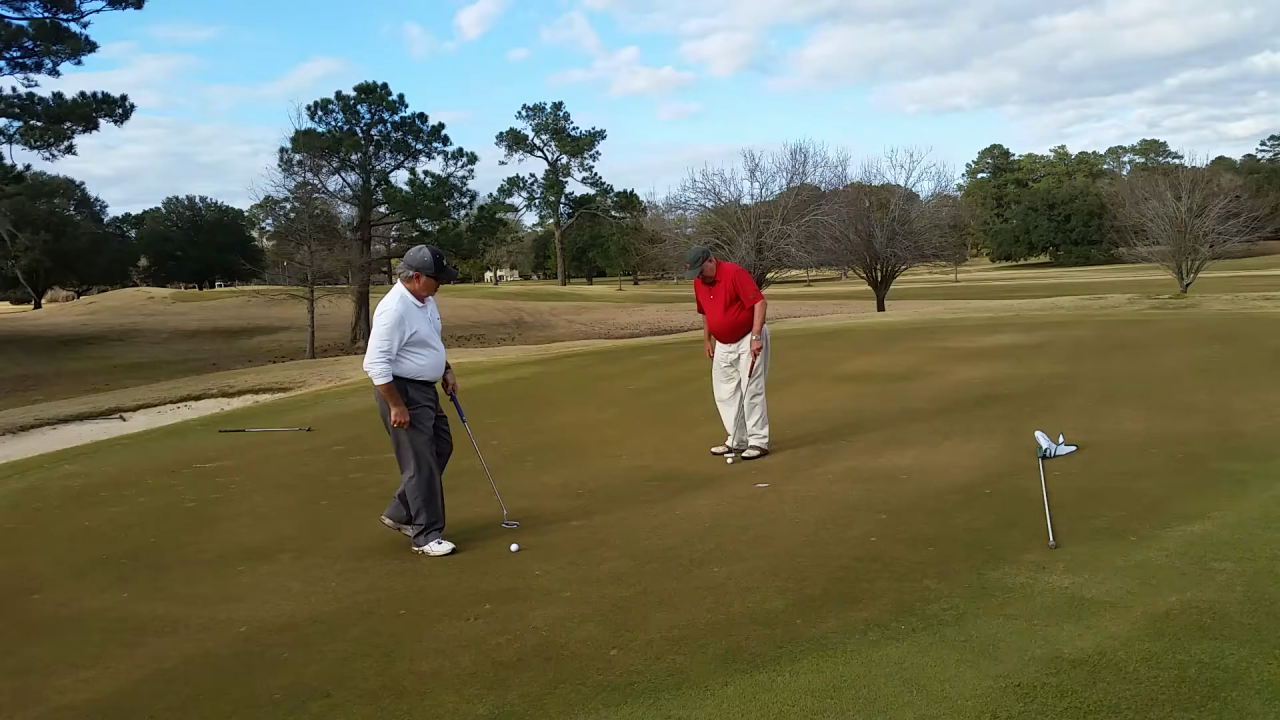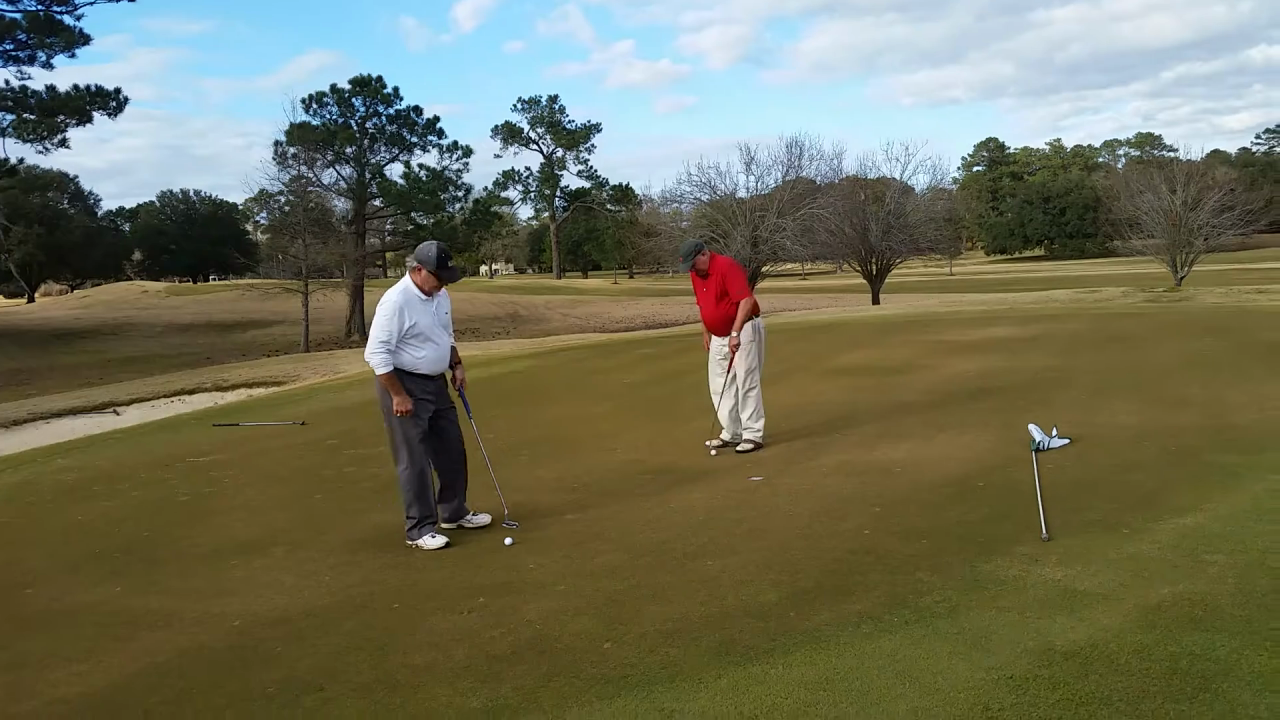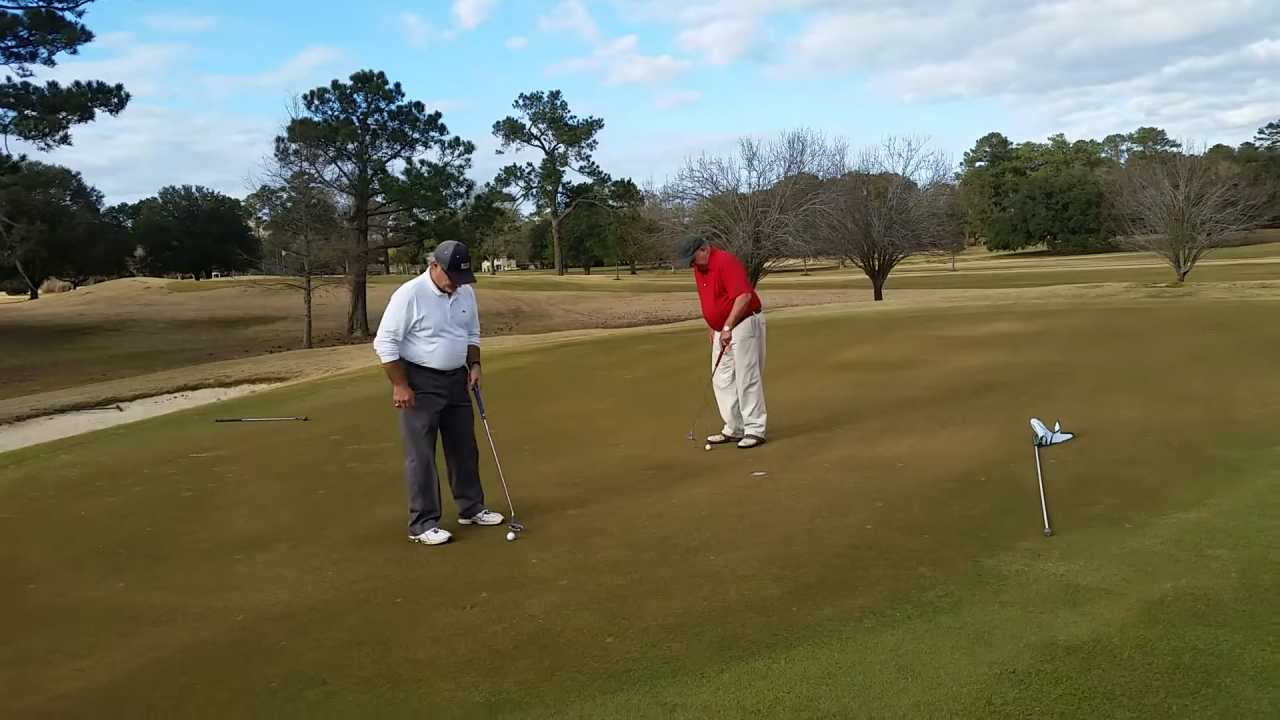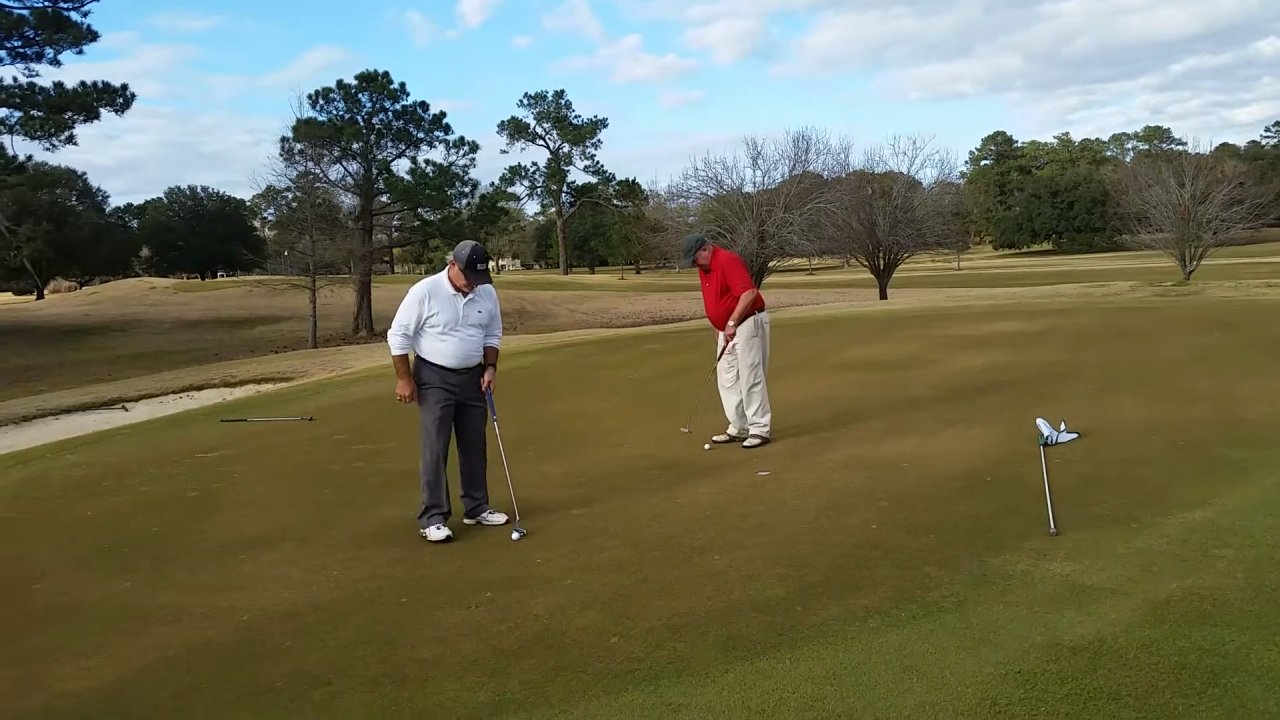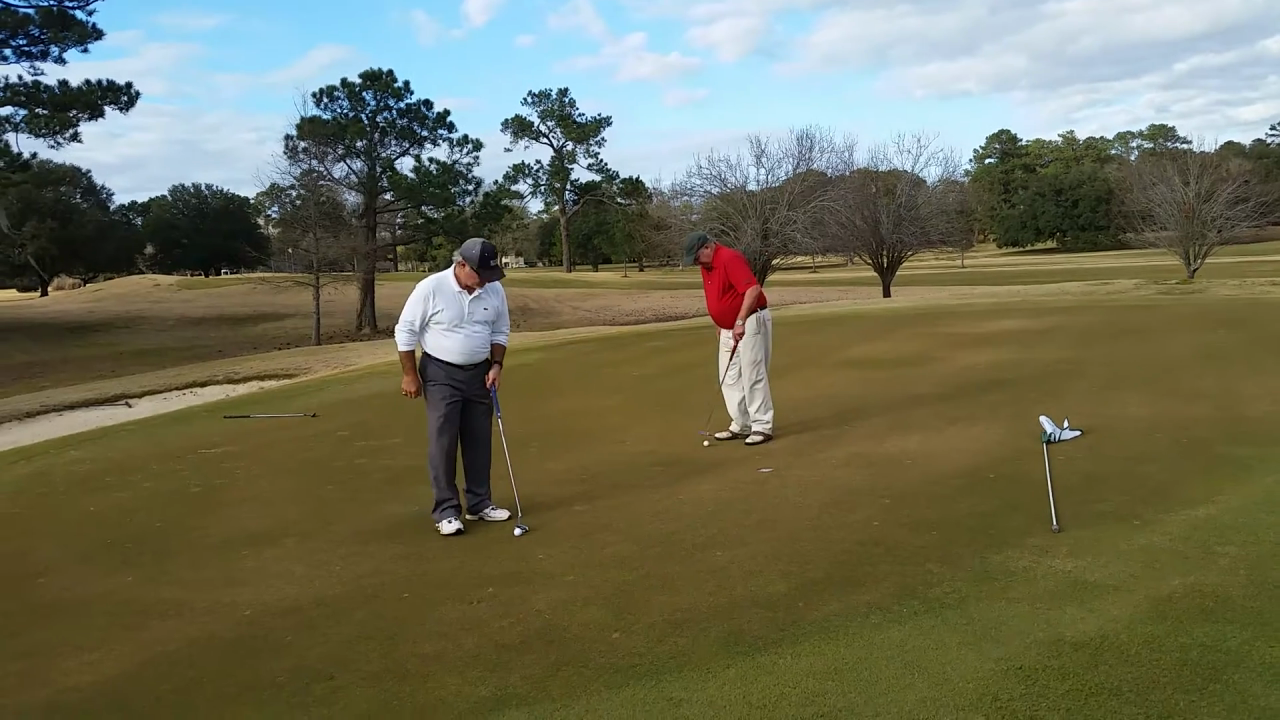
dt=0.2s
person 1, frame 1
left shoulder: (426, 300)
right shoulder: (393, 309)
right elbow: (376, 364)
left wrist: (446, 371)
right wrist: (397, 406)
left hip: (427, 390)
right hip: (404, 394)
left knee: (441, 450)
right knee: (421, 464)
left ankle: (401, 512)
right ankle: (425, 534)
person 1, frame 2
left shoulder: (440, 295)
right shoulder: (396, 301)
right elbow: (377, 354)
left wrist: (456, 366)
right wrist: (398, 395)
left hip: (437, 383)
right hip: (407, 387)
left knee: (452, 449)
right knee: (414, 459)
left ankle: (454, 511)
right ankle: (420, 528)
person 1, frame 3
left shoulder: (466, 293)
right shoulder: (410, 295)
left elbow: (471, 333)
right elbow: (385, 342)
left wrist: (474, 365)
right wrist: (400, 385)
left hip: (455, 379)
right hip: (420, 381)
left knee: (464, 446)
right knee: (421, 454)
left ankle: (471, 507)
right ankle: (423, 523)
person 1, frame 4
left shoulder: (487, 293)
right shoulder: (425, 291)
left elbow: (492, 335)
right elbow: (399, 336)
left wrist: (490, 368)
right wrist: (404, 379)
left hip: (472, 377)
right hip: (434, 378)
left knee: (475, 444)
right knee: (435, 446)
left ankle: (476, 507)
right ankle: (434, 517)
person 1, frame 5
left shoulder: (495, 290)
right shoulder: (431, 288)
left elbow: (500, 332)
right elbow: (406, 332)
left wrist: (496, 366)
right wrist: (409, 374)
left hip: (478, 374)
right hip: (440, 374)
left knee: (479, 441)
right knee: (443, 441)
left ankle: (479, 503)
right ankle: (446, 510)
person 2, frame 1
left shoulder: (735, 273)
right shoulder: (699, 282)
left elbow: (760, 303)
left wrist: (755, 337)
right wrist: (708, 340)
left hip: (749, 340)
right hip: (723, 344)
left knee: (751, 390)
right knee: (724, 393)
left ankle: (759, 441)
right ankle: (737, 440)
person 2, frame 2
left shoulder: (727, 266)
right shoulder: (696, 274)
left elbow: (746, 300)
left wrist: (735, 333)
right wrist: (706, 332)
left hip: (744, 331)
right hip: (719, 337)
left knee: (746, 383)
right knee: (720, 386)
left ankle: (753, 435)
right ankle: (732, 433)
person 2, frame 3
left shoulder: (726, 262)
right shoulder: (700, 269)
left elbow: (744, 296)
left wrist: (727, 327)
right wrist: (713, 327)
left hip: (744, 326)
right hip: (723, 331)
left knee: (747, 379)
right knee: (723, 381)
left ankle: (755, 430)
right ankle: (734, 428)
person 2, frame 4
left shoulder: (728, 261)
right shoulder: (704, 268)
left elbow: (749, 293)
left wrist: (732, 322)
right wrist: (720, 326)
left hip: (747, 325)
right hip: (727, 330)
left knee: (751, 378)
right knee: (727, 380)
left ankle: (760, 430)
right ankle: (738, 428)
person 2, frame 5
left shoulder: (730, 259)
right shoulder: (706, 265)
left elbow: (753, 289)
left wrist: (740, 322)
right wrist: (720, 324)
left hip: (750, 323)
right hip: (729, 328)
left knee: (753, 375)
right knee: (730, 378)
left ankle: (762, 427)
right ankle: (741, 425)
